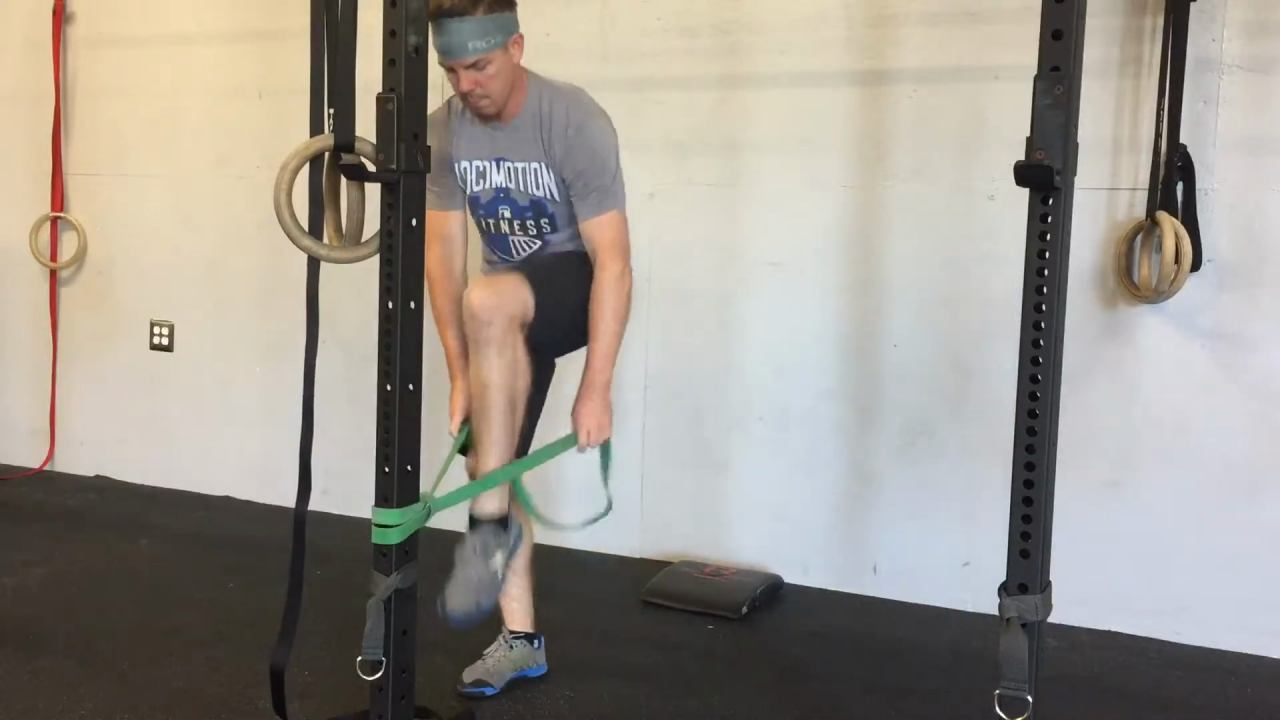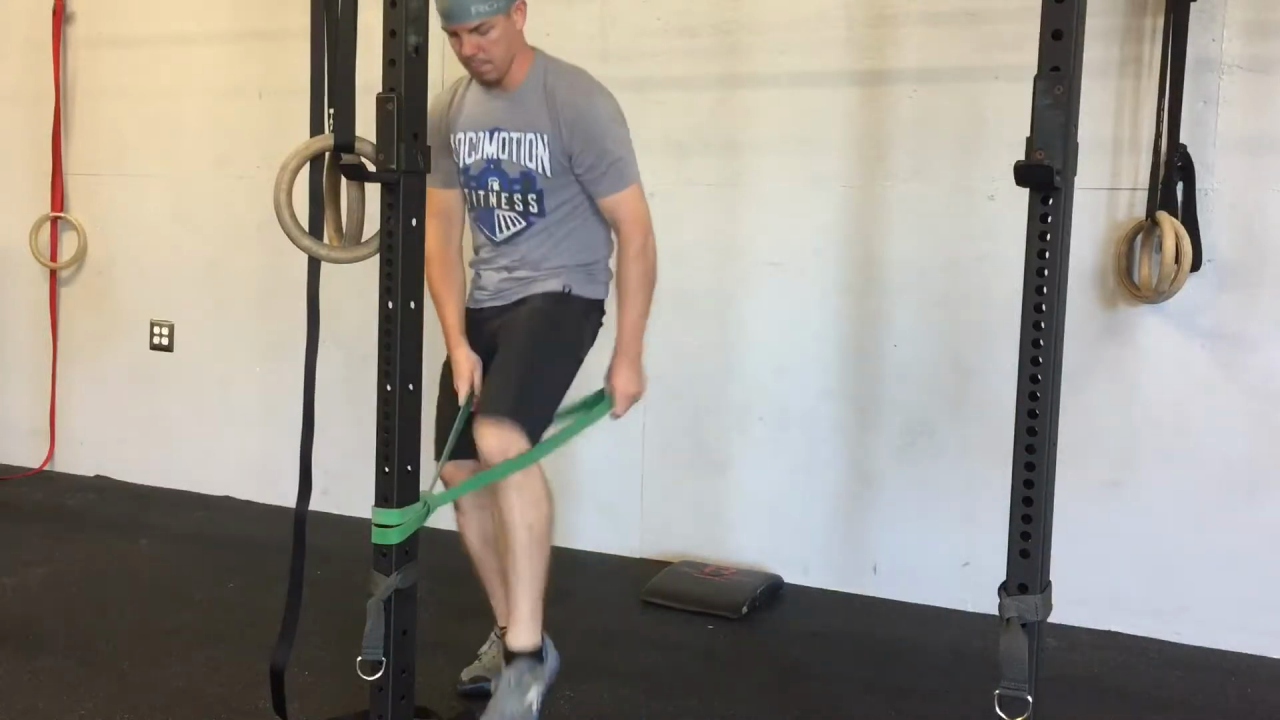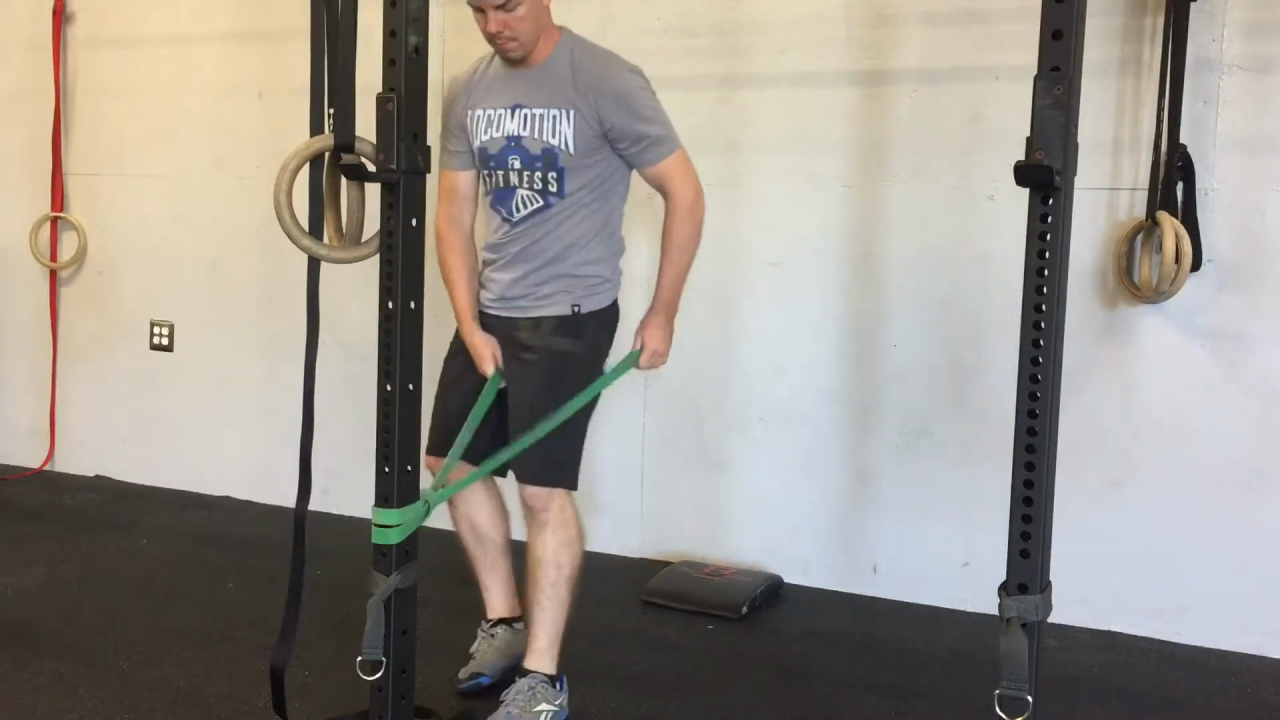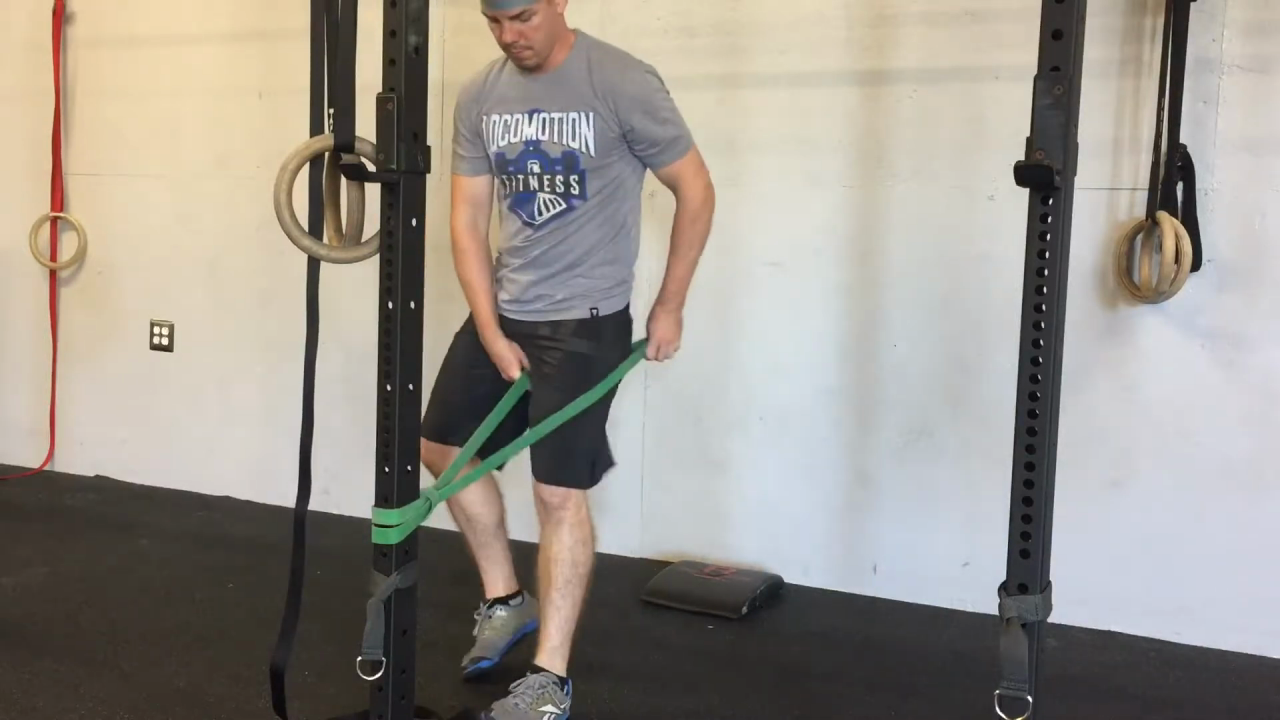
dt=0.3s
person 1, frame 1
left shoulder: (574, 121)
right shoulder: (444, 131)
left elbow: (611, 260)
right elbow: (443, 257)
left wrist: (596, 388)
right wrist: (460, 374)
left hip: (575, 278)
right hip: (510, 305)
left knee: (488, 302)
right knee: (489, 459)
left ankle: (492, 519)
right ankle: (521, 638)
person 1, frame 2
left shoulder: (576, 102)
right shoulder: (450, 111)
left elbow: (634, 230)
right elbow: (443, 234)
left wrist: (628, 355)
right wrist: (457, 345)
left hip: (560, 298)
right hip: (486, 306)
left knee: (503, 447)
right knee: (458, 469)
left ankle: (530, 653)
right ankle: (510, 632)
person 1, frame 3
left shoulder: (605, 82)
right shoulder: (466, 92)
left elbow: (684, 194)
right elbow: (453, 216)
left wrist: (661, 314)
right wrist: (471, 326)
left hip: (569, 315)
right hip: (491, 311)
left knee: (542, 491)
right knee: (453, 464)
right ankle: (505, 622)
person 1, frame 4
left shoulder: (623, 85)
right shoulder: (480, 95)
left elbow: (696, 192)
right elbow: (467, 220)
left wrist: (669, 305)
right wrist: (490, 331)
left hip: (584, 321)
right hip: (503, 313)
left knee: (558, 492)
right knee: (443, 448)
right ankle: (505, 600)
